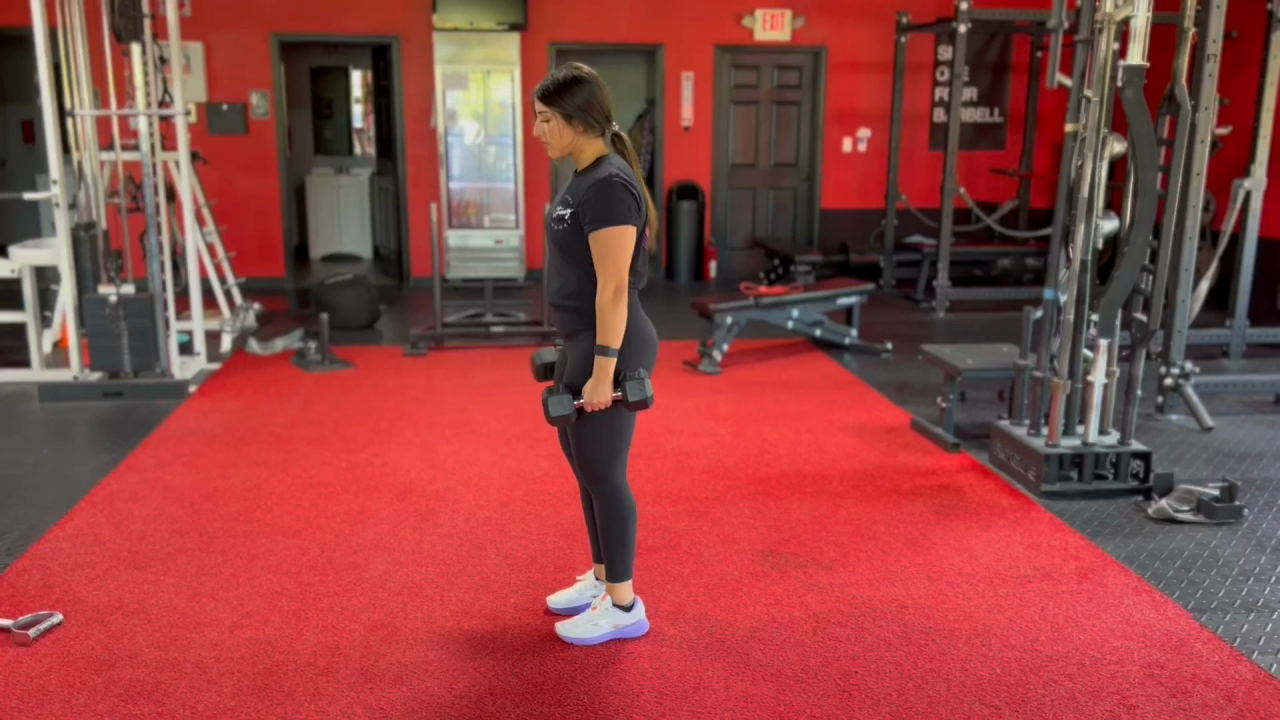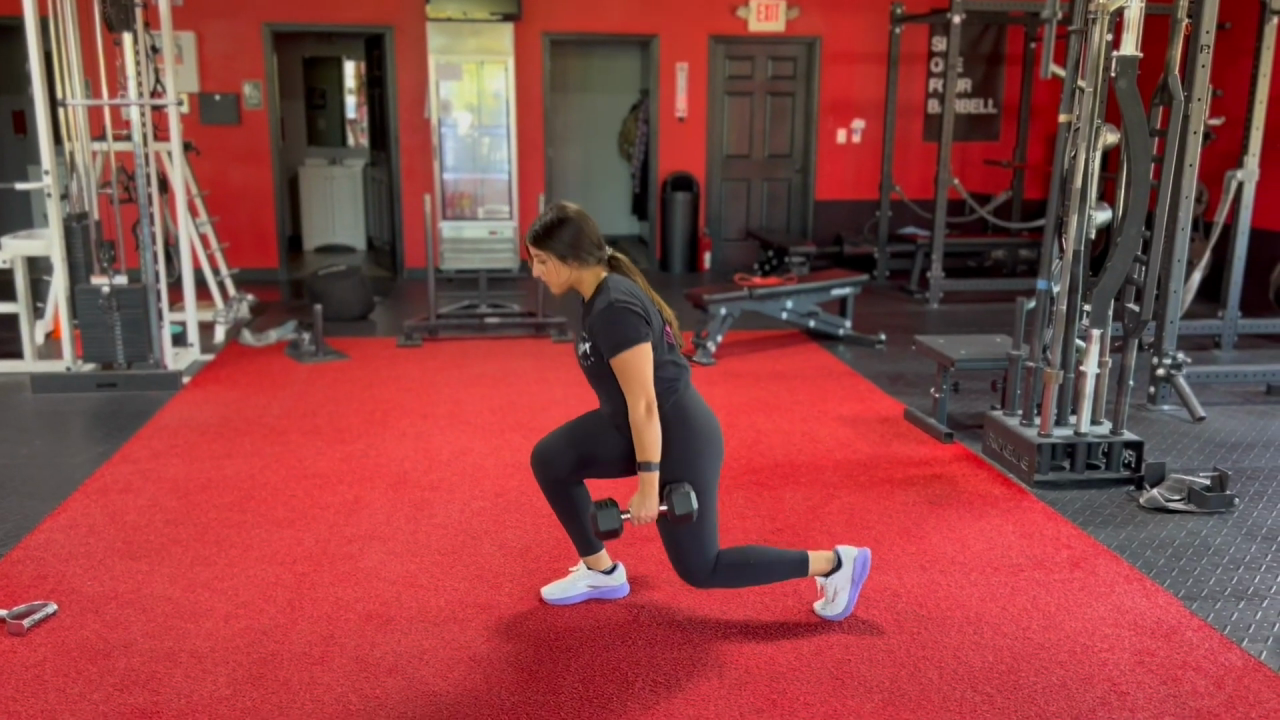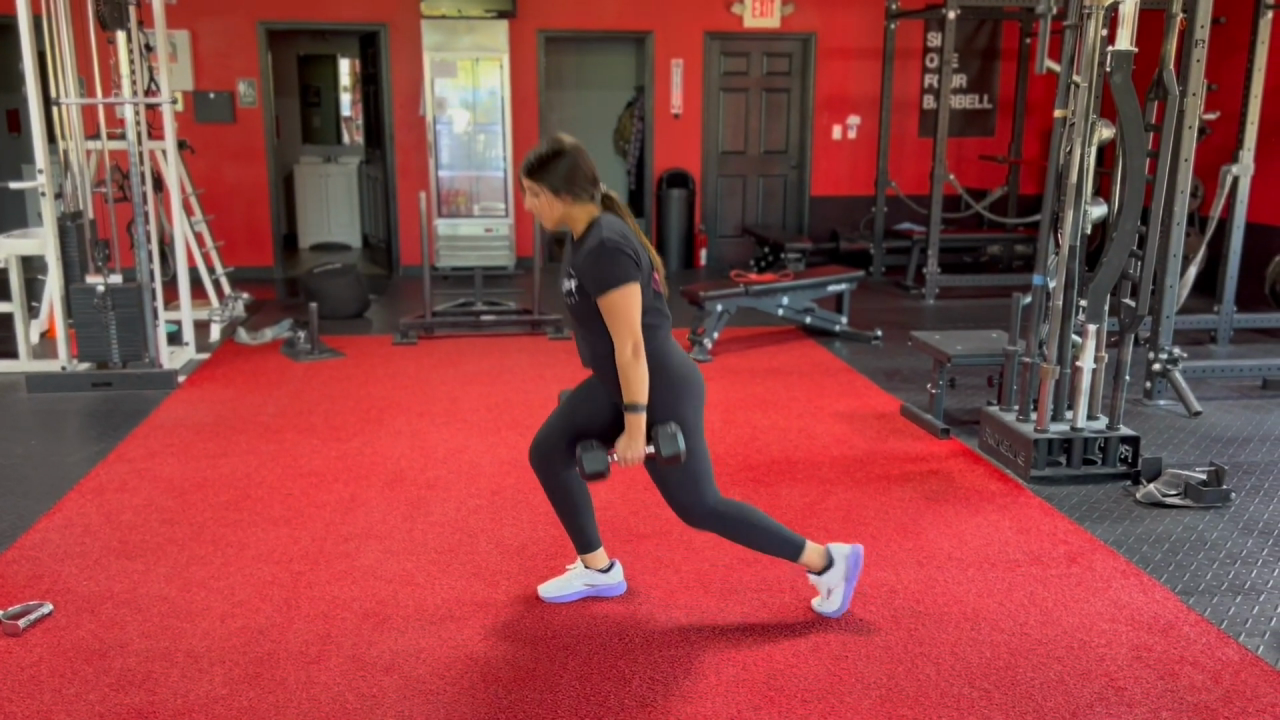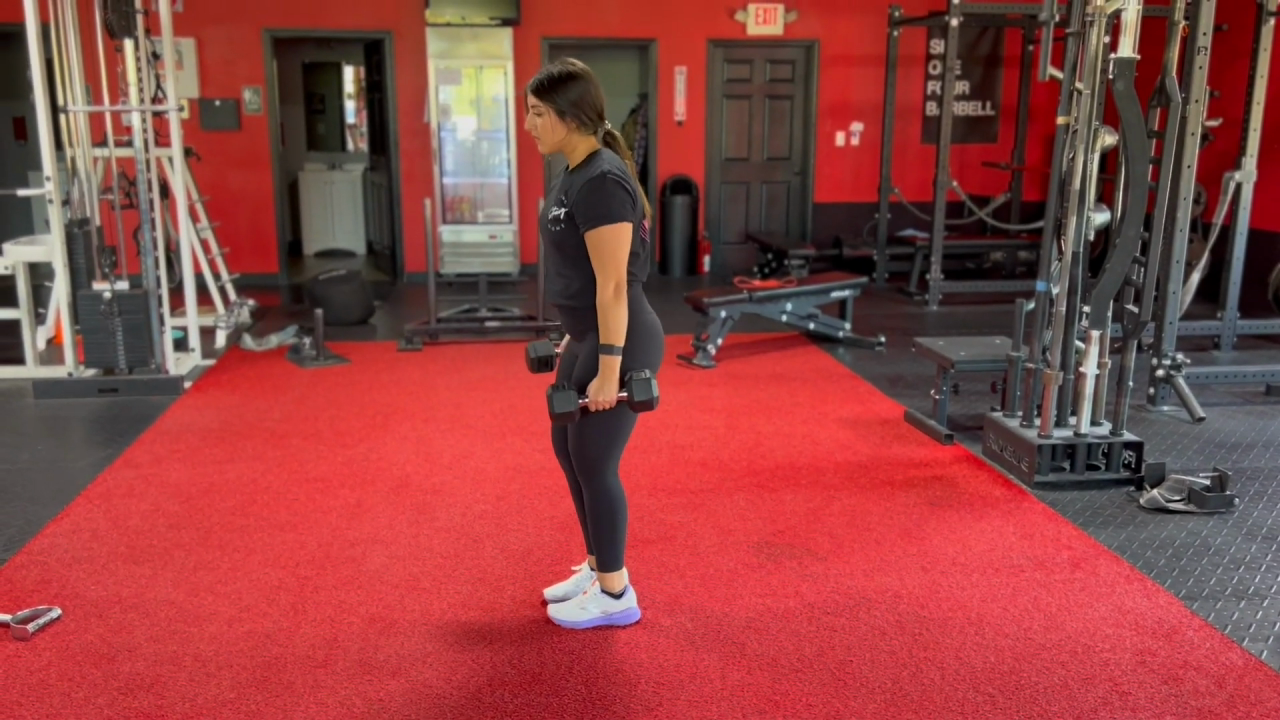
dt=1s
person 1, frame 1
left shoulder: (609, 185)
right shoulder: (588, 176)
left elbow: (613, 289)
left wrist: (603, 371)
left hip: (609, 347)
right hip: (583, 343)
left knee: (602, 473)
right knee: (583, 465)
left ankle: (624, 606)
right ankle: (604, 577)
person 1, frame 2
left shoulder: (615, 309)
right shoulder: (601, 294)
left elbow: (644, 404)
left wrist: (648, 484)
right wrist: (619, 448)
left hip: (680, 437)
right hip: (650, 428)
left knee: (698, 568)
right knee: (550, 460)
left ankle: (835, 564)
right ankle: (601, 571)
person 1, frame 3
left shoulder: (604, 248)
right shoulder: (586, 237)
left elbow: (631, 345)
left wrist: (634, 427)
right wrist: (618, 407)
left hip: (660, 386)
right hip: (622, 381)
left knee: (697, 505)
right knee: (547, 453)
left ankle: (827, 559)
right ankle: (597, 568)
person 1, frame 4
left shoulder: (601, 182)
right shoulder: (578, 173)
left elbow: (614, 285)
left wrist: (609, 371)
right wrist: (574, 338)
left hip: (618, 342)
right hip: (591, 337)
left knee: (593, 464)
right knee: (569, 452)
left ankle: (615, 595)
right ankle: (599, 568)
